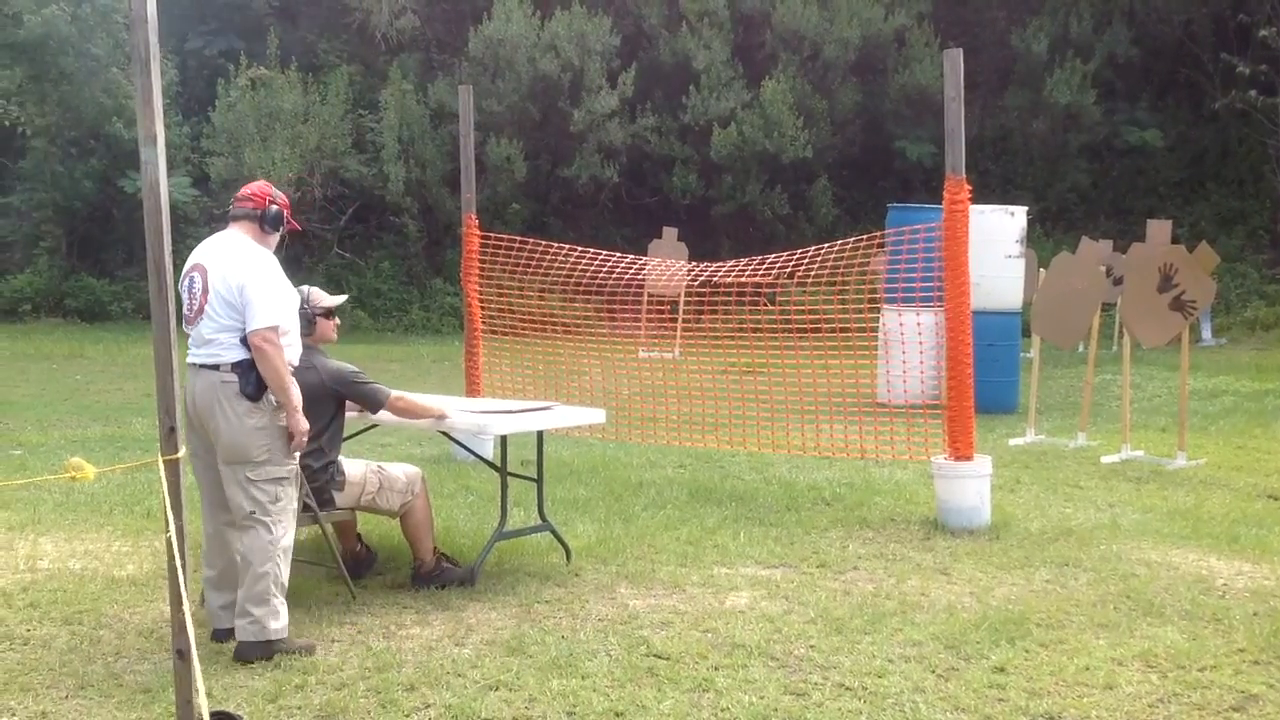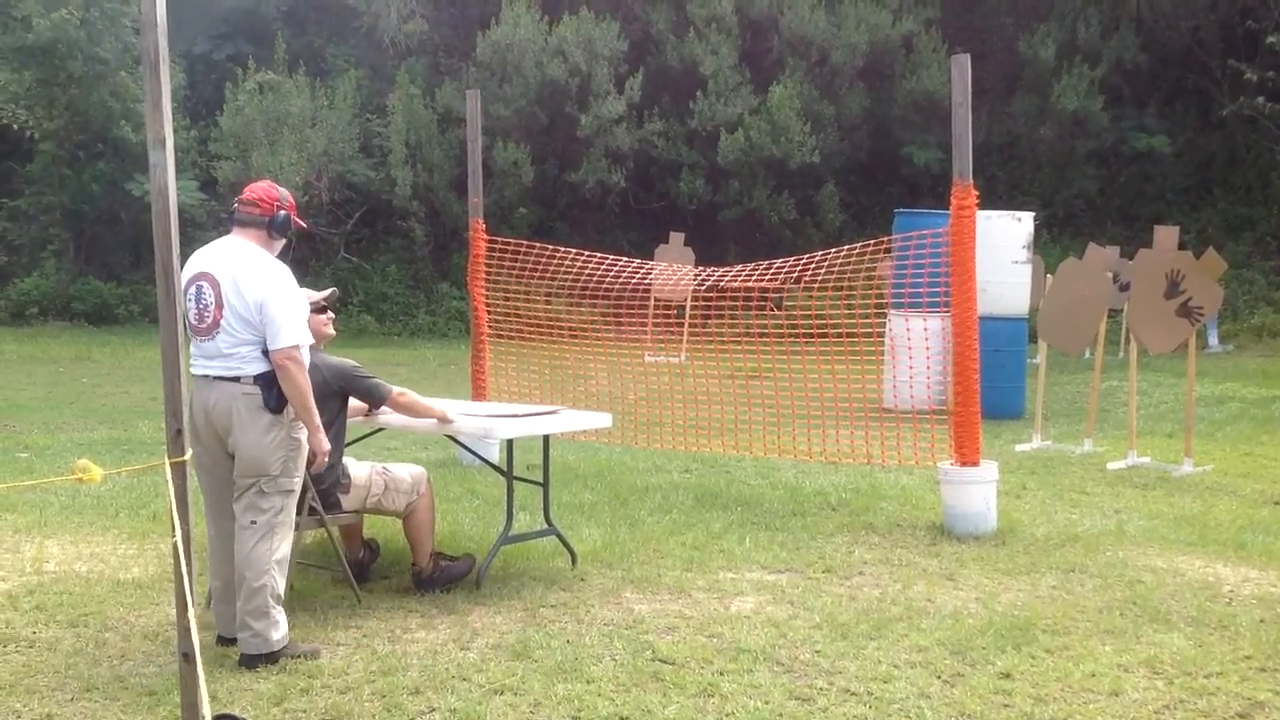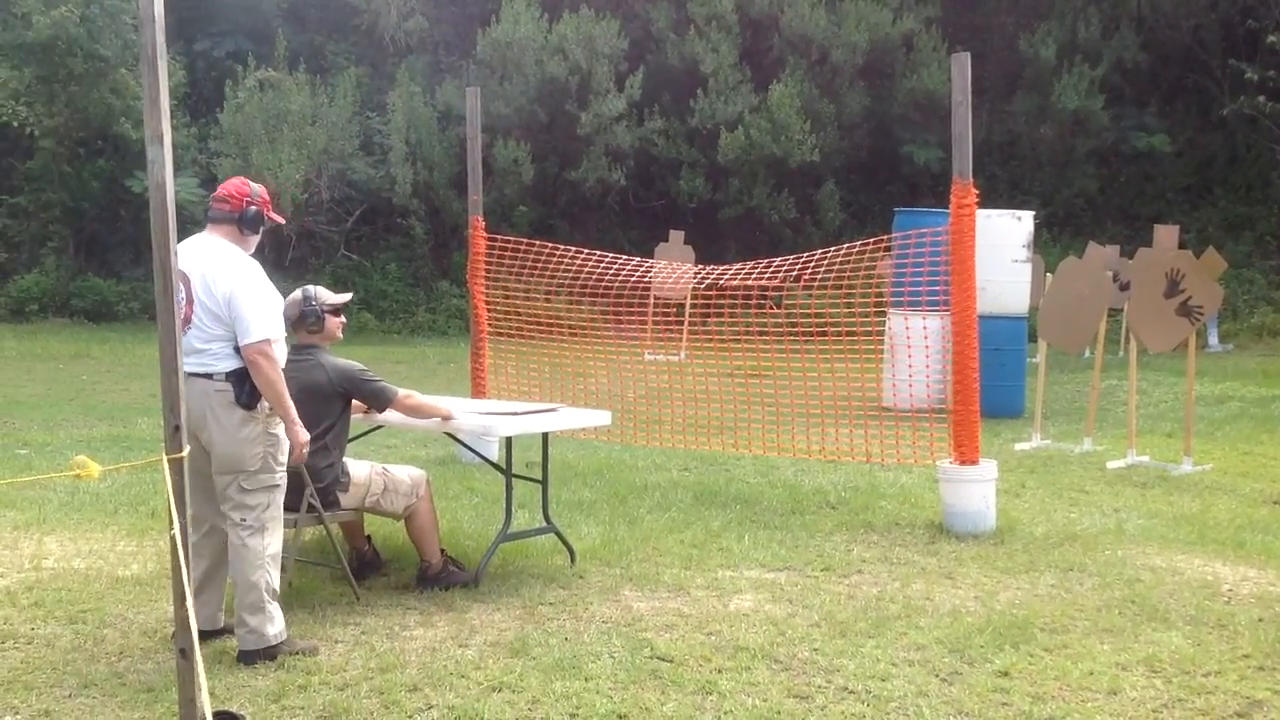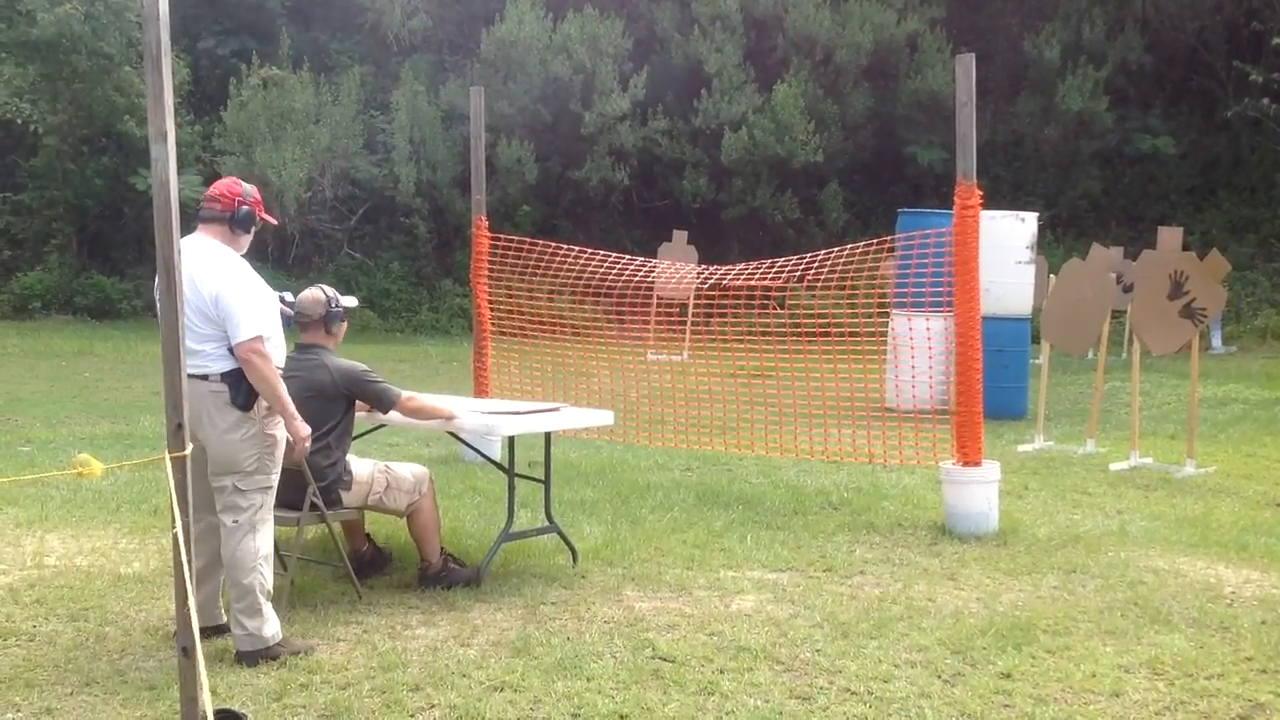
dt=0.7s
person 1, frame 1
left shoulder: (201, 255)
right shoulder: (255, 260)
right elbow: (263, 341)
right wrist: (292, 409)
left hip: (199, 384)
right hip: (244, 393)
left knee: (222, 512)
right knee: (266, 513)
left ankle: (226, 617)
right ankle: (261, 632)
person 1, frame 2
left shoulder: (198, 261)
right shoulder: (269, 273)
right elbow: (286, 360)
right wrist: (314, 429)
left hip: (203, 396)
right hip: (256, 404)
left knee: (225, 521)
right knee: (262, 524)
left ankle: (231, 624)
right ankle: (263, 641)
person 1, frame 3
left shoulder: (179, 256)
right shoulder: (240, 269)
right elbow: (259, 356)
right wrist: (292, 422)
left hip: (188, 392)
right hip: (235, 402)
left knee: (203, 516)
right knee: (253, 522)
left ankle: (200, 620)
right ankle: (261, 637)
person 1, frame 4
left shoulder: (177, 257)
right shoulder: (229, 271)
right elbow: (252, 354)
left wrist: (262, 312)
right wrist: (290, 416)
left hip: (192, 393)
right hip: (235, 401)
left knee: (204, 512)
right knee: (245, 519)
left ankle: (203, 616)
right ankle: (257, 637)
person 2, frame 1
right shoulder: (332, 372)
right elbow: (397, 403)
left wrist: (358, 402)
right wrist: (437, 411)
right hip: (315, 484)
left knee: (341, 466)
right knee: (410, 480)
left ankle: (354, 556)
right ankle: (428, 568)
person 2, frame 2
right shoulder: (335, 369)
right elbow: (399, 399)
left wrist: (366, 406)
right wrist: (440, 413)
right hip: (321, 488)
left knee: (351, 467)
right knee: (415, 479)
left ankle: (357, 559)
right ankle: (426, 570)
person 2, frame 3
left shoulder: (282, 367)
right shoulder: (339, 370)
right elbow: (405, 401)
left wrist: (365, 404)
right wrist: (446, 412)
left hip: (283, 485)
right hip: (319, 488)
left knee: (350, 469)
right knee: (415, 482)
left ankle: (362, 557)
right ankle: (435, 569)
person 2, frame 4
left shoulder: (282, 366)
right shoulder: (343, 371)
right elbow: (408, 404)
left wrist: (362, 403)
right wrist: (448, 412)
left hip: (283, 485)
right hip: (322, 487)
left knee: (350, 463)
right knee: (418, 479)
left ankle: (362, 555)
right ankle: (435, 568)
